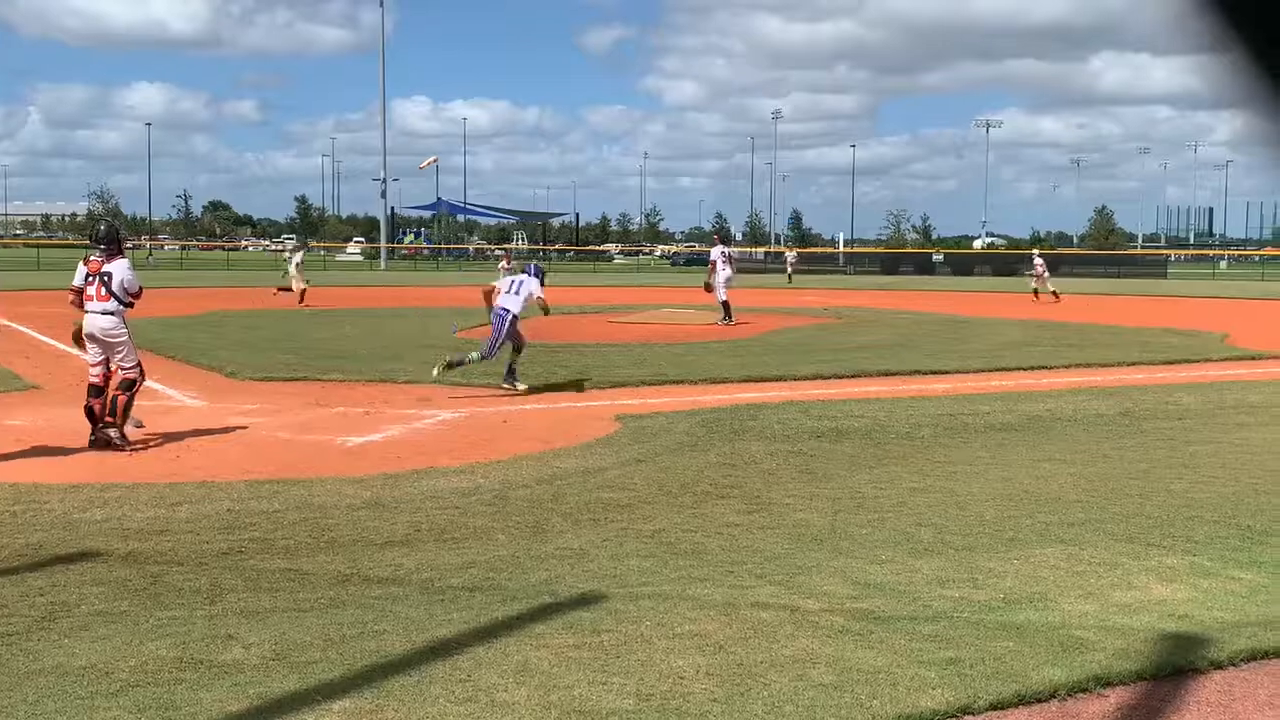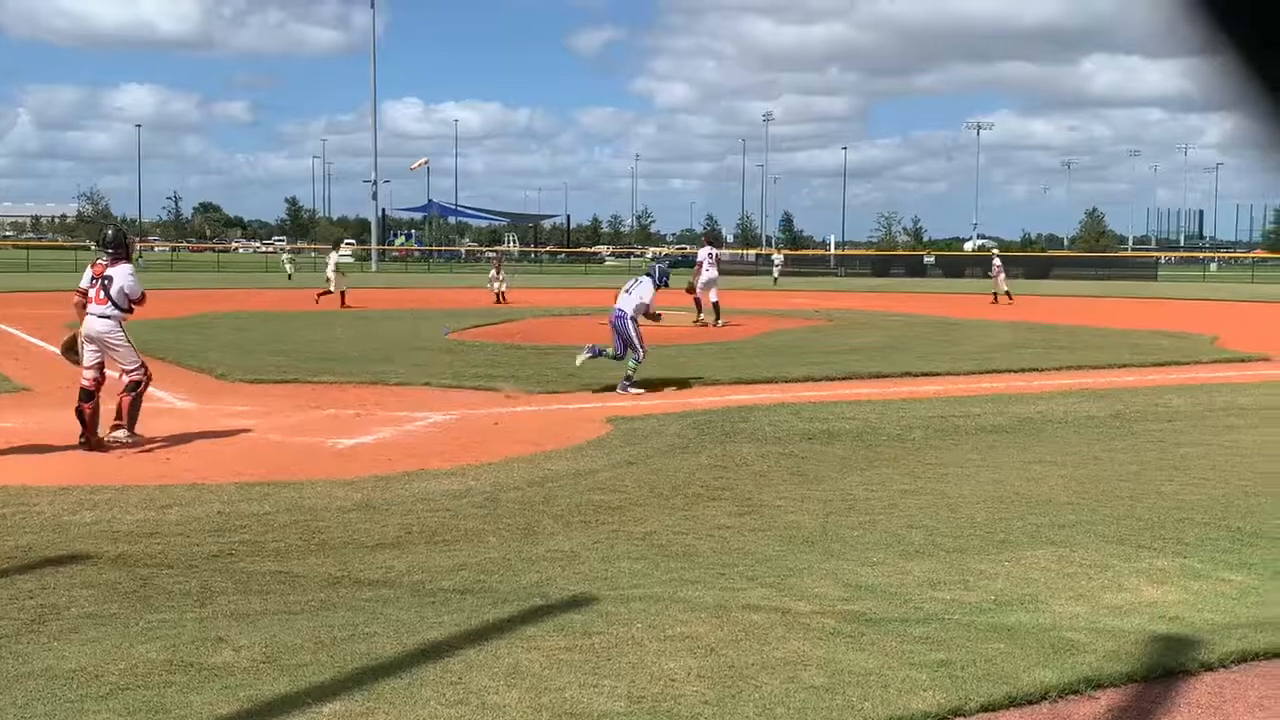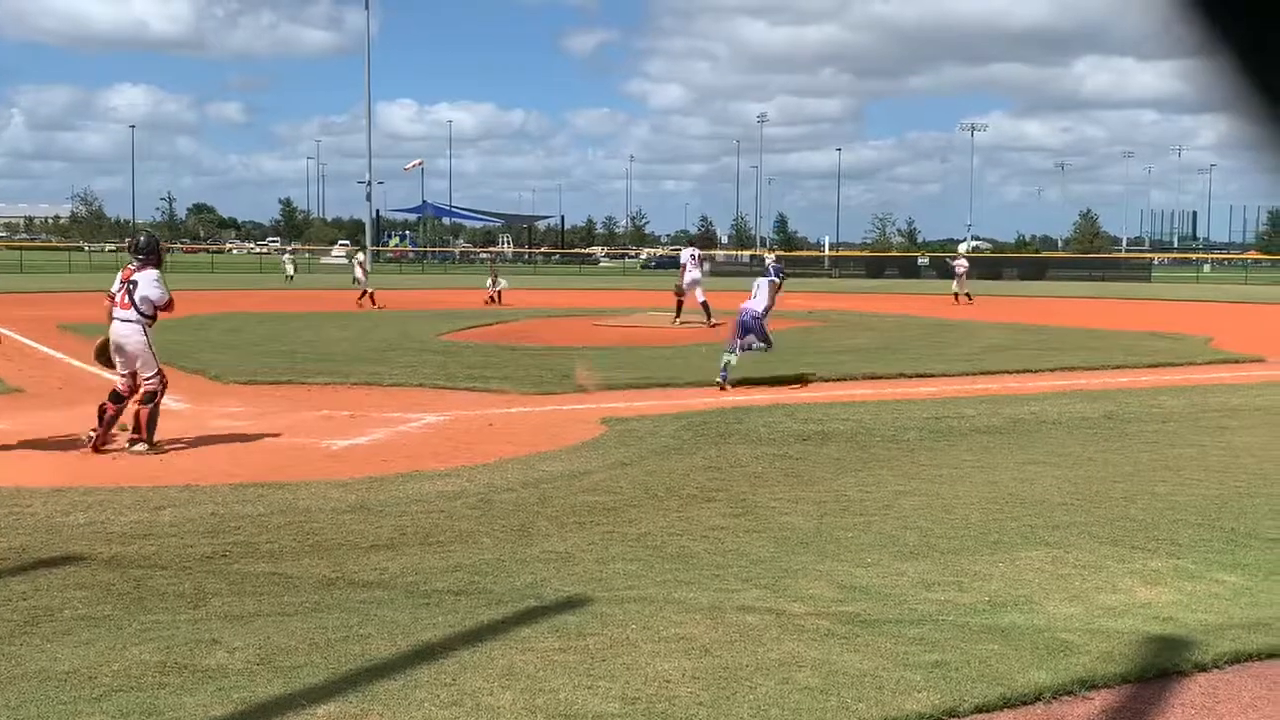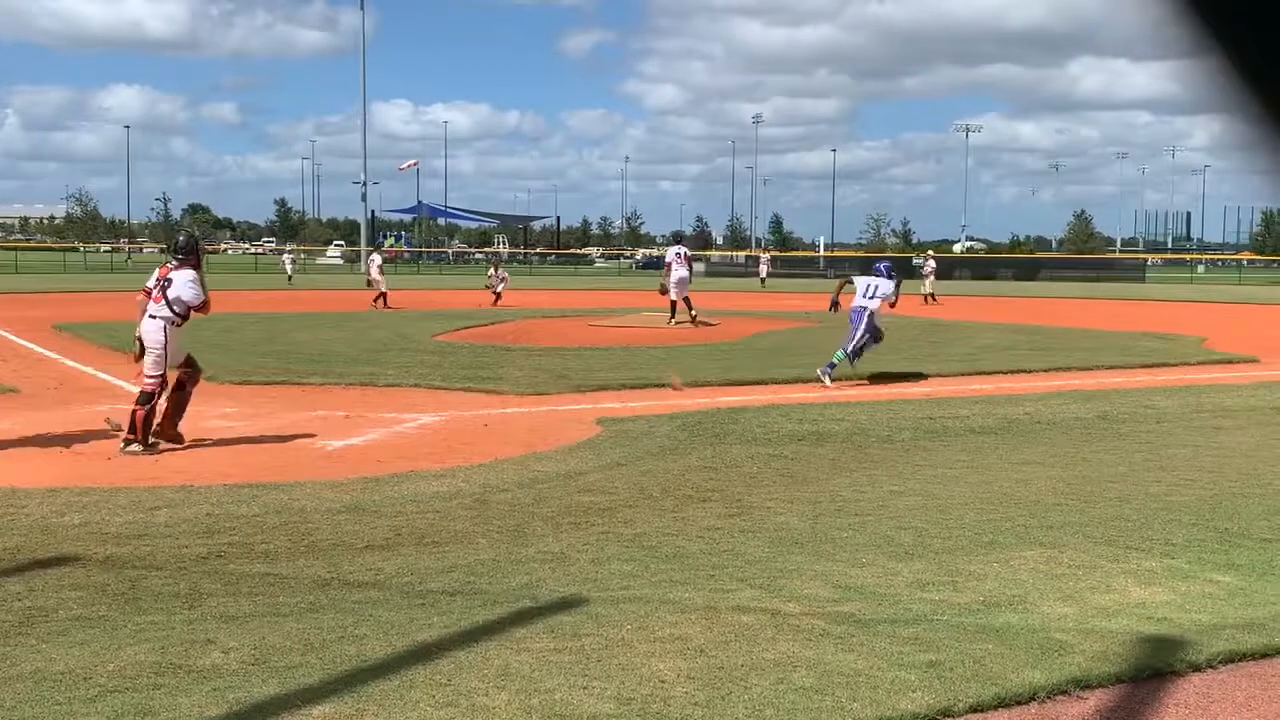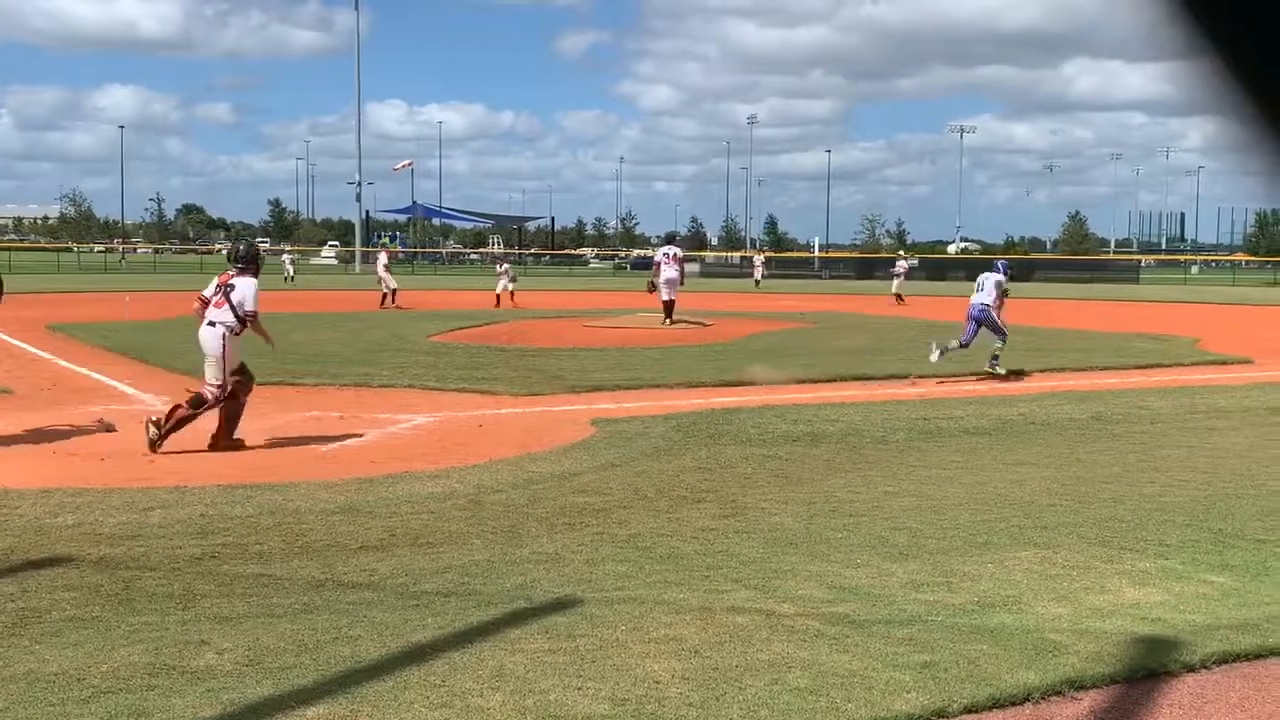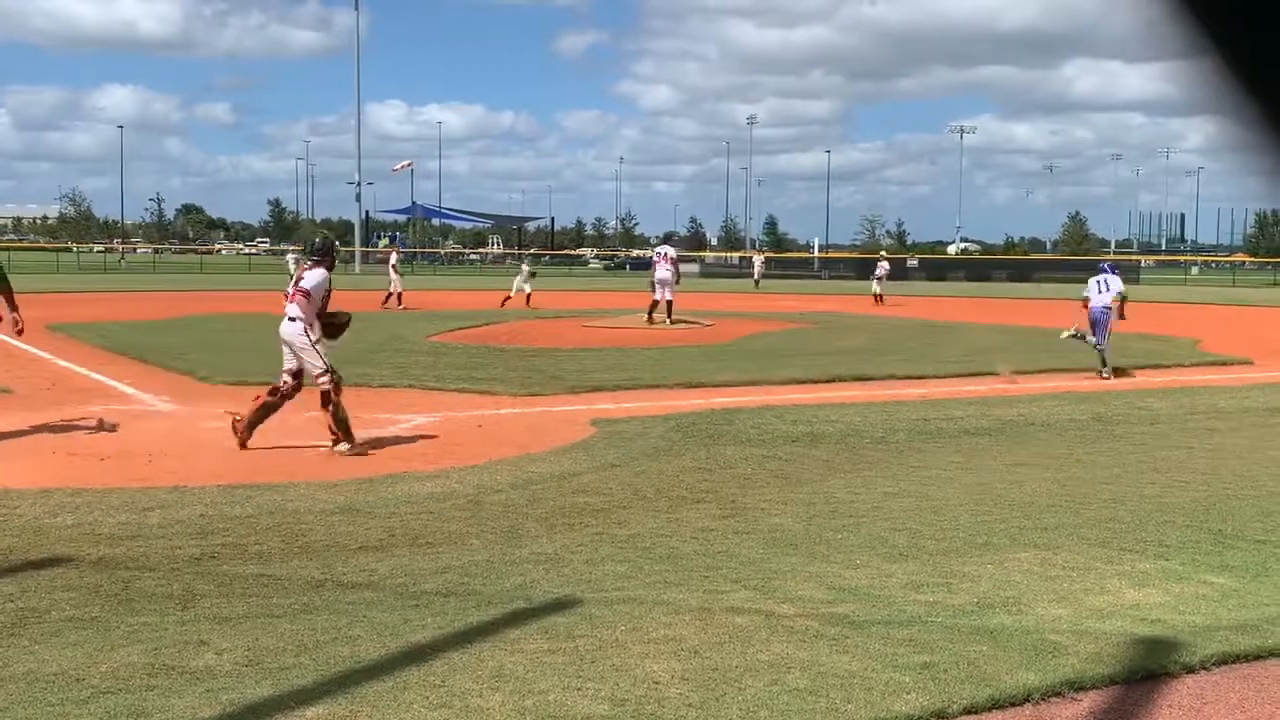
dt=0.3s
person 1, frame 1
left shoulder: (85, 264)
right shoulder: (123, 264)
left elbow: (73, 298)
right elbow: (137, 294)
left hip: (89, 321)
right hip: (112, 323)
left knee: (97, 377)
right knee: (132, 374)
left ankle: (98, 433)
right ankle: (112, 425)
person 1, frame 2
left shoulder: (93, 267)
right shoulder: (125, 269)
left elbow: (78, 300)
right elbow: (140, 301)
left wrist: (83, 325)
left hip: (89, 325)
right hip: (110, 327)
left knee: (90, 380)
right knee: (139, 375)
left ankle: (88, 435)
right ankle: (121, 427)
person 1, frame 3
left shoulder: (125, 272)
right shoulder: (152, 275)
left elbow: (108, 303)
right elbow: (168, 307)
left wrist: (112, 330)
right wrist: (162, 280)
left hip: (117, 329)
right hip: (135, 332)
left knee: (126, 385)
right knee: (153, 384)
left ankle: (98, 434)
right ankle: (139, 441)
person 1, frame 4
left shoulder: (163, 269)
right shoulder: (189, 276)
left elbow: (142, 298)
right elbow: (204, 309)
left wrist: (140, 327)
right wrist: (201, 280)
left hip: (149, 325)
right hip: (162, 330)
left knee: (191, 372)
right knee: (152, 384)
left ankle: (167, 427)
right ankle: (133, 440)
person 1, frame 5
left shoulder: (223, 278)
right shoulder: (249, 283)
left elbow: (197, 306)
right elbow: (252, 320)
right wrist: (266, 336)
left hip: (207, 331)
right hip: (220, 336)
left knee: (243, 382)
right knee: (212, 394)
left ankle: (224, 438)
right ankle: (161, 426)
person 1, frame 6
left shoulder: (304, 271)
right shoulder: (321, 274)
left elbow: (294, 299)
right elbow: (301, 297)
right wrist: (314, 321)
left hip: (288, 327)
right hip: (301, 331)
left knee: (289, 384)
right knee: (329, 381)
left ankle: (245, 425)
right ankle: (341, 440)
